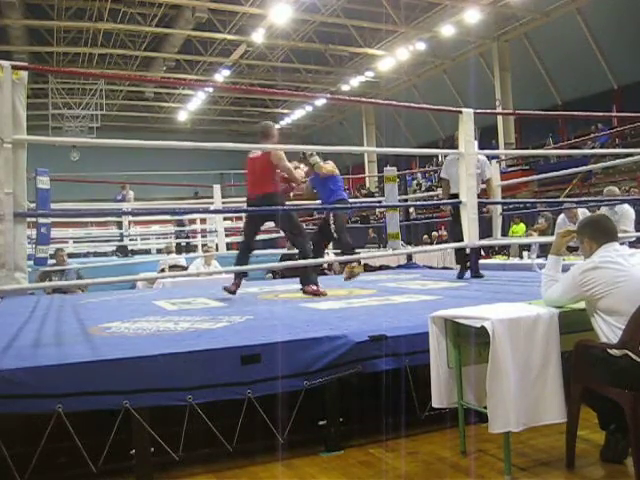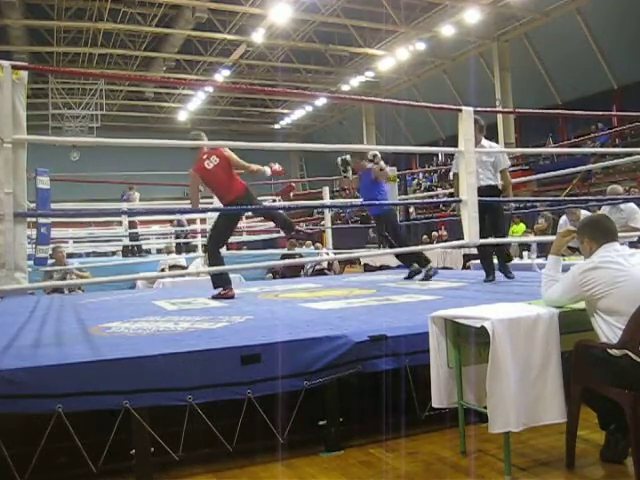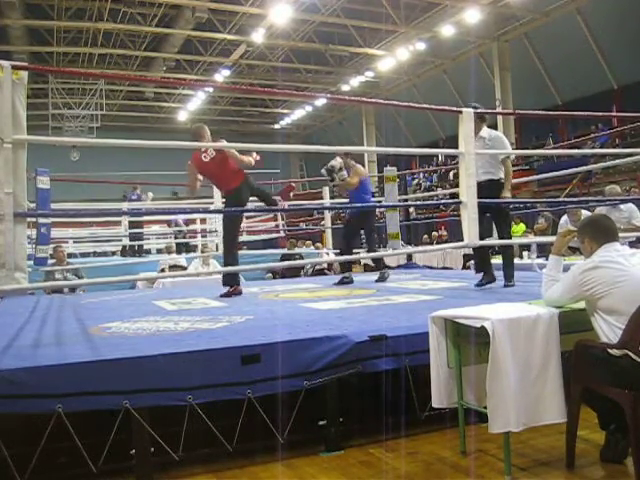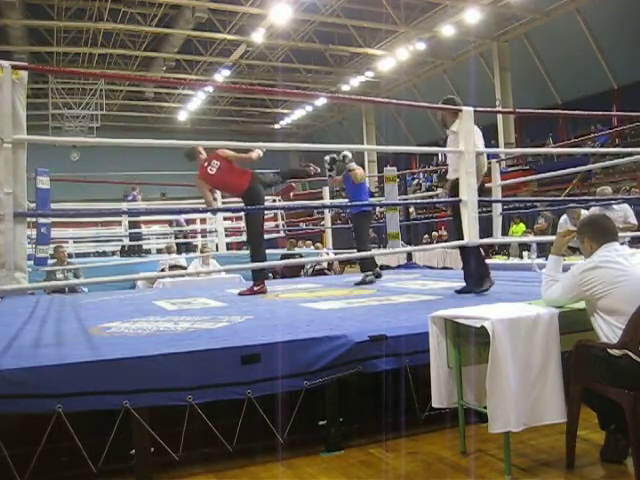
dt=0.5s
person 1, frame 1
left shoulder: (591, 268)
left elbow: (550, 297)
left wrist: (554, 253)
left knee: (565, 365)
right knee: (585, 357)
left ankle: (619, 427)
person 1, frame 2
left shoulder: (591, 268)
left elbow: (550, 297)
left wrist: (554, 254)
left knee: (565, 365)
right knee: (585, 357)
left ankle: (619, 427)
person 1, frame 3
left shoulder: (591, 267)
left elbow: (550, 297)
left wrist: (556, 254)
left knee: (565, 364)
right knee: (586, 357)
left ankle: (618, 426)
person 1, frame 4
left shoulder: (591, 267)
left elbow: (550, 297)
left wrist: (555, 253)
left knee: (565, 364)
right knee: (584, 357)
left ankle: (618, 426)
person 2, frame 1
left shoulder: (480, 160)
right shoulder: (450, 160)
left elbow: (488, 182)
right elbow: (445, 182)
right hip: (457, 199)
right knee: (457, 233)
left ankle: (474, 268)
right ankle: (463, 265)
person 2, frame 2
left shoulder: (494, 148)
left elbow: (504, 173)
right elbow: (456, 177)
left wrist: (510, 196)
left hip: (492, 192)
left knee: (499, 231)
right knee: (481, 235)
left ankle: (504, 264)
right ankle: (489, 271)
person 2, frame 3
left shoulder: (495, 137)
left elbow: (507, 163)
left wrist: (507, 189)
left hip: (496, 189)
right hip: (478, 190)
left knee: (503, 233)
right knee: (477, 233)
left ankle: (509, 275)
right ankle: (487, 272)
person 2, frame 4
right shoulder: (451, 135)
left elbow: (479, 160)
left wrist: (475, 186)
right wrist: (447, 189)
right hip: (457, 188)
left knee: (467, 234)
right knee: (461, 236)
left ankle: (483, 276)
right ankle: (473, 282)
person 3, frame 1
left shoulder: (252, 153)
right shoulder: (274, 151)
right elbow: (295, 178)
left hip: (253, 202)
right hip: (272, 199)
left knee: (248, 243)
right knee: (300, 238)
left ankle: (236, 282)
right ankle: (310, 284)
person 3, frame 2
left shoulder: (195, 172)
right shoulder: (223, 152)
left elbow: (195, 205)
right elbow: (247, 167)
left wrist: (197, 187)
right wrist: (267, 170)
left hip: (231, 206)
right hip: (245, 194)
left knee: (212, 246)
right knee: (268, 212)
left ankle: (226, 289)
right ankle: (292, 229)
person 3, frame 3
left shoulder: (193, 163)
right shoulder: (220, 144)
left elbow: (193, 191)
right elbow: (245, 163)
left wrist: (196, 179)
right wrist: (252, 158)
left hip: (234, 195)
right hip: (244, 182)
left knee: (229, 241)
left ankle: (232, 284)
right ankle: (275, 205)
person 3, frame 4
left shoulder: (201, 179)
right shoulder: (220, 154)
left elbow: (211, 206)
right elbow: (249, 158)
left wrist: (210, 194)
right wrist: (258, 152)
left hip: (251, 196)
right hip: (256, 180)
left knee: (255, 239)
right knee: (275, 176)
left ankle: (259, 284)
right ankle: (307, 171)
person 4, frame 1
left shoulder: (328, 165)
right shoulder: (312, 175)
left elbow: (323, 172)
right elbow: (307, 191)
left wrist: (312, 158)
left hip: (339, 205)
right hip: (330, 208)
left knee: (338, 232)
right knee: (317, 242)
left ankle: (353, 264)
person 4, frame 2
left shoulder: (373, 171)
right shoulder: (361, 174)
left elbow: (387, 176)
left wrist: (378, 163)
right wrist: (345, 171)
left hip: (383, 213)
right hip: (380, 214)
left knee: (400, 242)
right knee: (396, 244)
left ankle: (428, 267)
right ankle: (414, 267)
person 4, frame 3
left shoulder: (357, 169)
right shoulder: (348, 171)
left elbow: (350, 187)
right elbow: (342, 189)
left wrist: (340, 172)
right wrist: (332, 177)
left hip: (366, 211)
right hip: (355, 211)
left knee: (370, 244)
right knee: (345, 244)
left ankle: (383, 270)
right ankle: (347, 276)
person 4, frame 4
left shoulder: (357, 170)
right shoulder: (346, 173)
left elbow: (357, 179)
right elbow: (333, 183)
left wrist: (349, 163)
right wrist: (330, 168)
left hip: (362, 212)
right hip: (357, 212)
left knee: (362, 243)
right knee: (361, 243)
left ankle: (368, 275)
right ankle: (374, 270)
